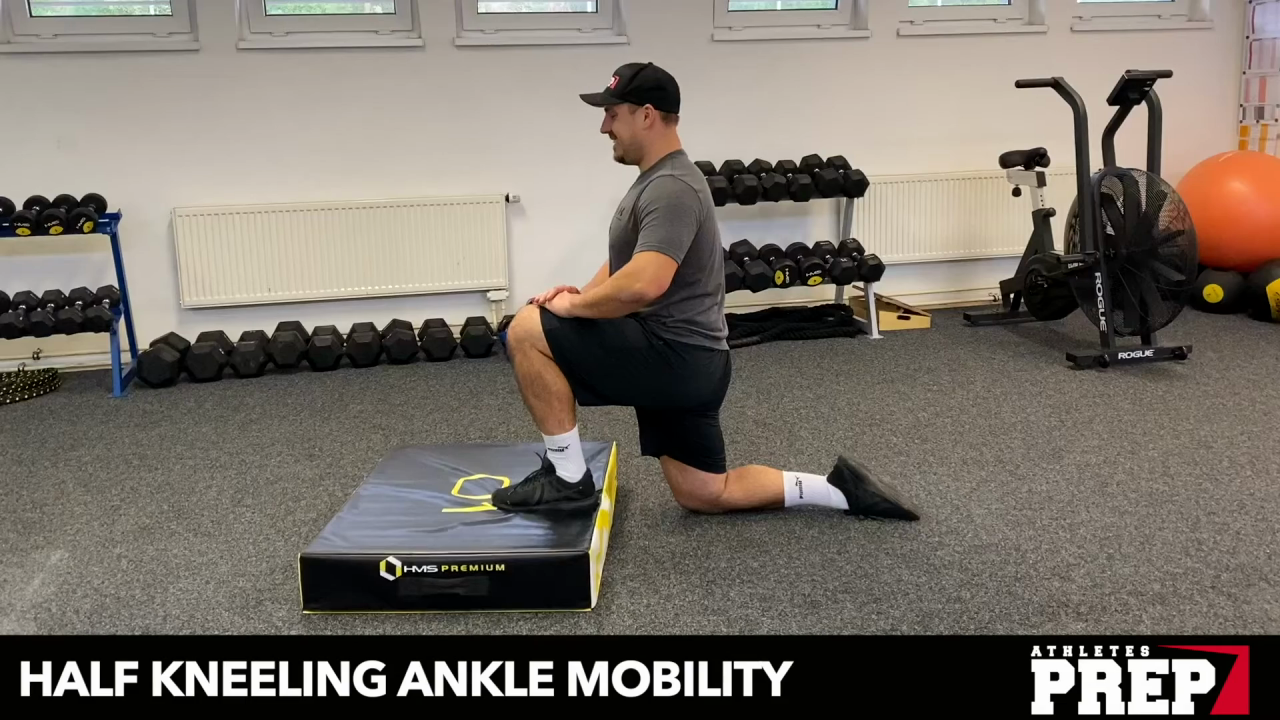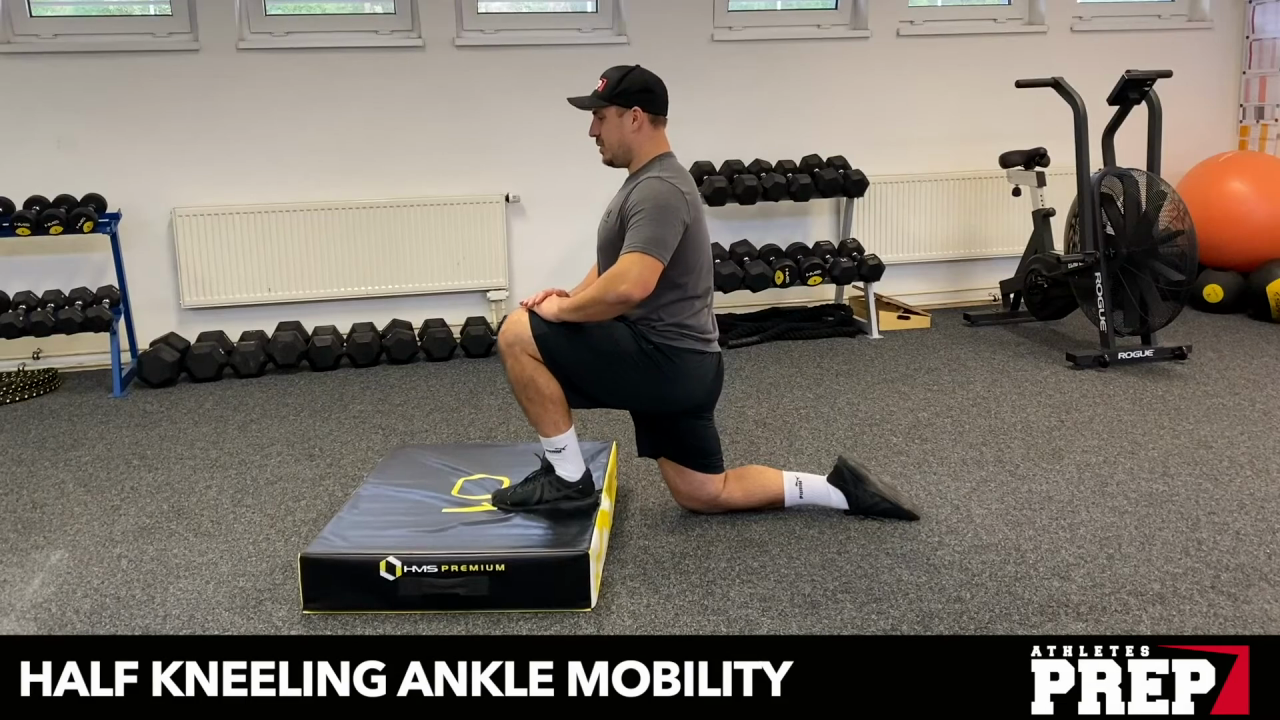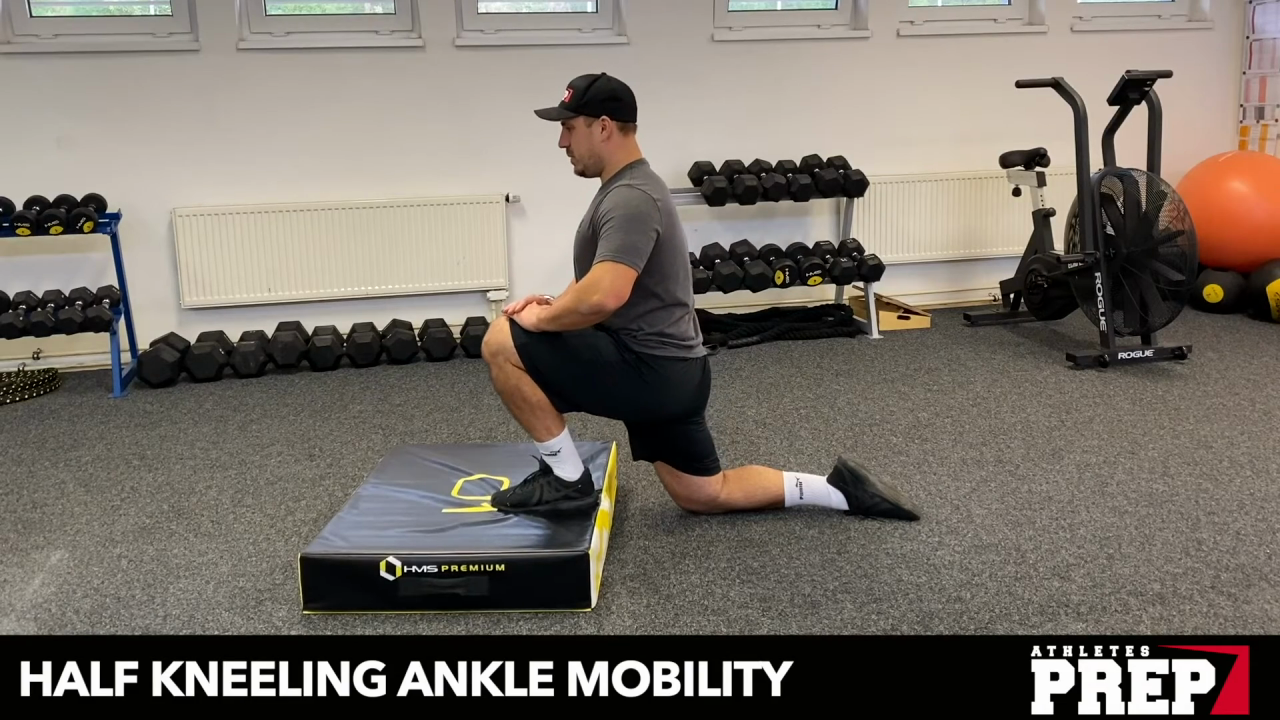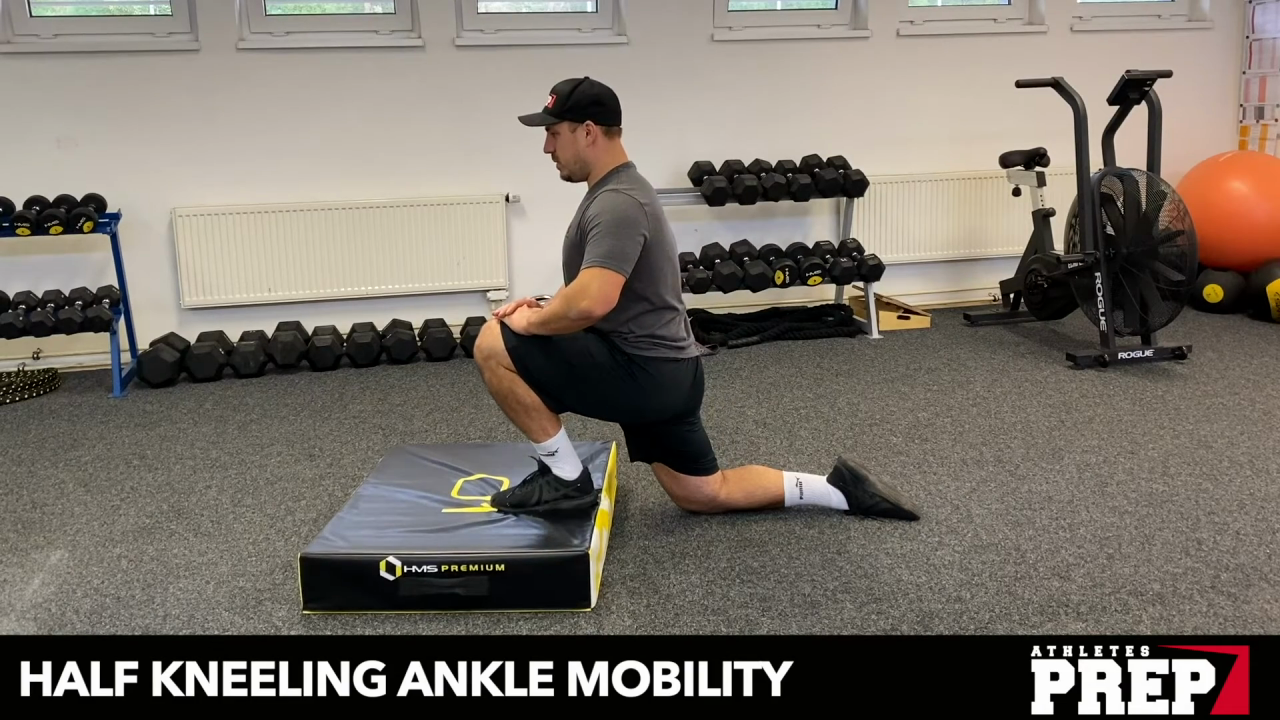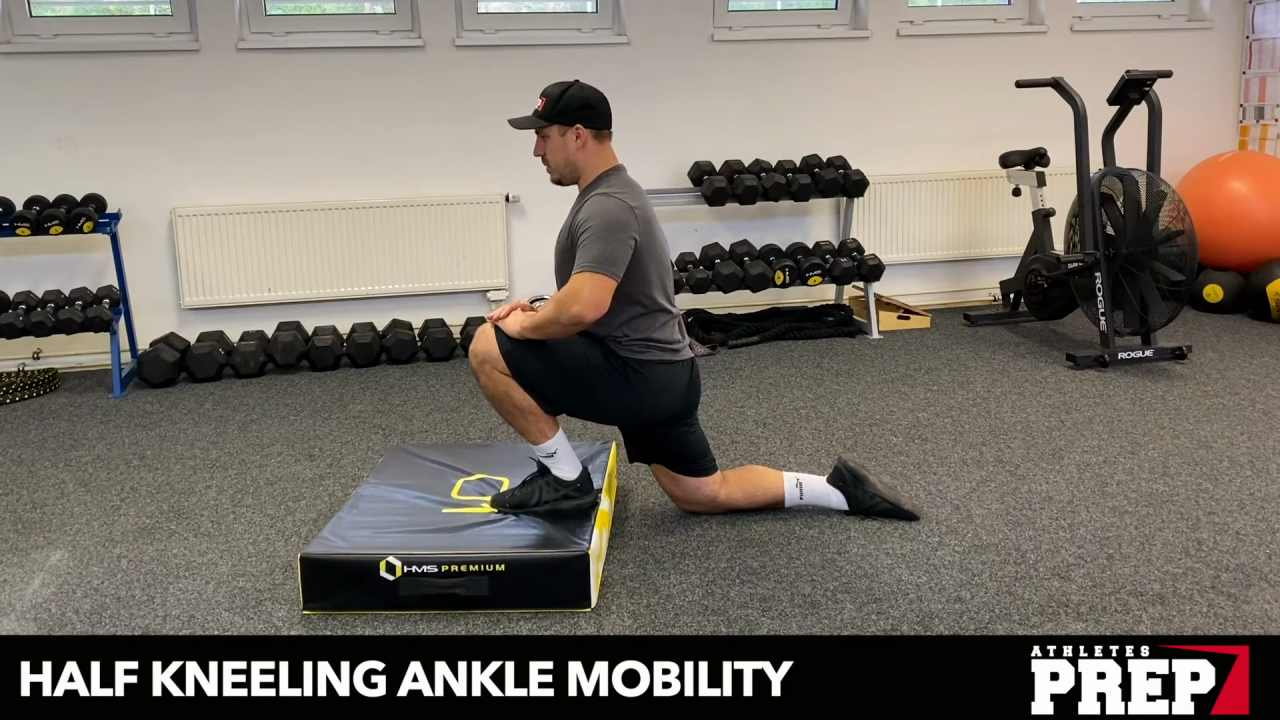
dt=1s
person 1, frame 1
left shoulder: (671, 189)
right shoulder: (659, 180)
left elbow: (643, 285)
right elbow: (625, 261)
left wrist: (575, 307)
right wrist: (581, 293)
left hip: (672, 357)
right hip: (683, 360)
left knee: (527, 329)
right knee: (706, 495)
left ankle: (568, 479)
right ankle: (841, 490)
person 1, frame 2
left shoulder: (659, 190)
right shoulder: (649, 182)
left elbow: (629, 287)
right elbow: (615, 264)
left wrist: (563, 311)
right wrist: (572, 295)
left hip: (662, 361)
right hip: (678, 363)
left knee: (518, 333)
right knee: (704, 494)
left ankle: (567, 478)
right ankle: (840, 490)
person 1, frame 3
left shoulder: (630, 199)
right shoulder: (628, 188)
left elbow: (603, 297)
right elbow: (598, 276)
left wrist: (541, 319)
right wrist: (553, 303)
left hip: (647, 370)
right hip: (669, 370)
left knee: (502, 341)
right knee: (705, 494)
left ankle: (566, 479)
right ankle: (837, 488)
person 1, frame 4
left shoulder: (617, 204)
right shoulder: (616, 192)
left elbow: (592, 303)
right elbow: (592, 283)
left wrist: (531, 322)
right wrist: (544, 306)
left hip: (639, 373)
right hip: (662, 372)
left knee: (493, 343)
right knee: (706, 494)
left ankle: (565, 478)
right ankle: (839, 489)
person 1, frame 5
left shoulder: (608, 208)
right shoulder: (609, 195)
left elbow: (584, 308)
right elbow: (588, 288)
left wrist: (525, 327)
right wrist: (540, 310)
left hip: (634, 376)
right hip: (659, 374)
left knee: (488, 347)
right knee: (705, 494)
left ankle: (565, 479)
right ankle: (837, 490)
